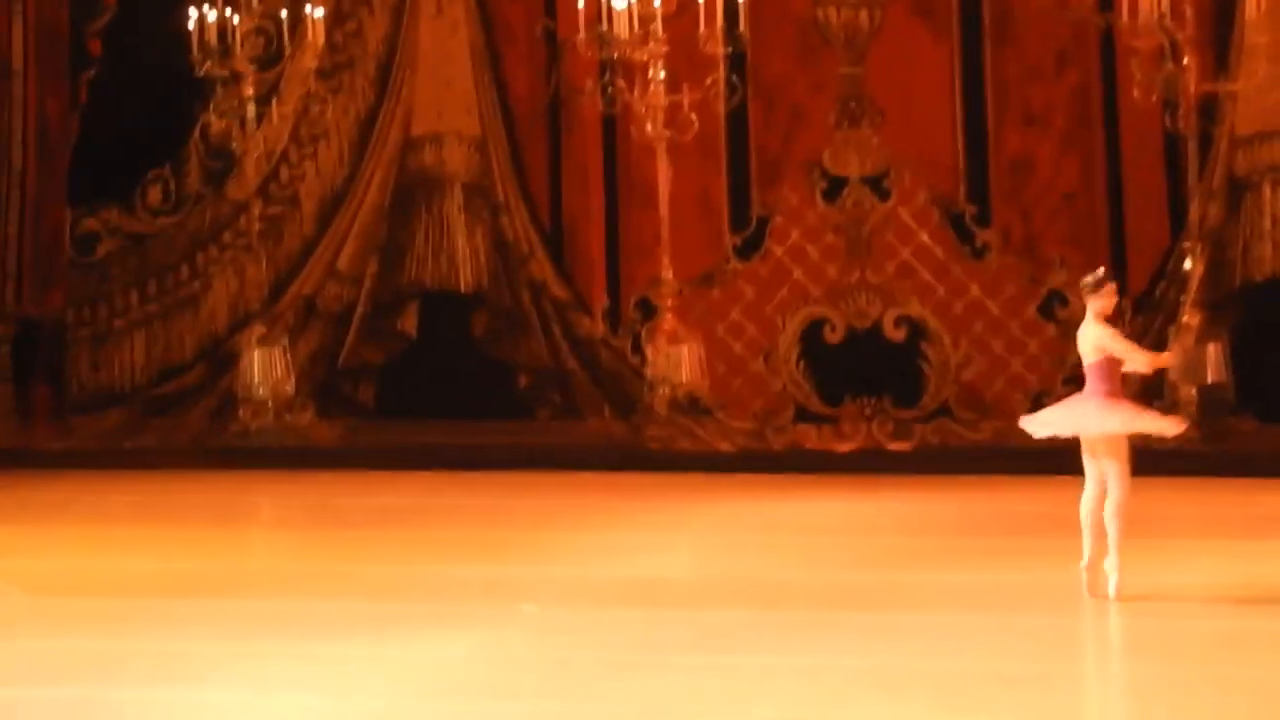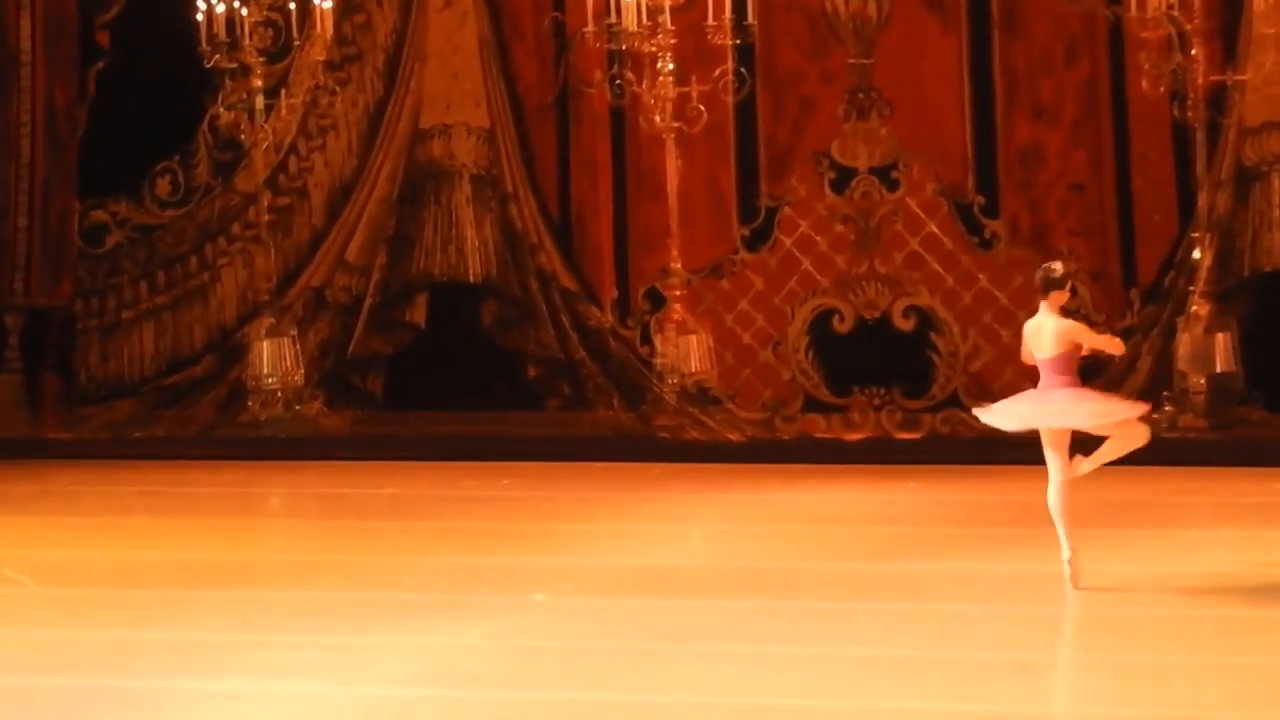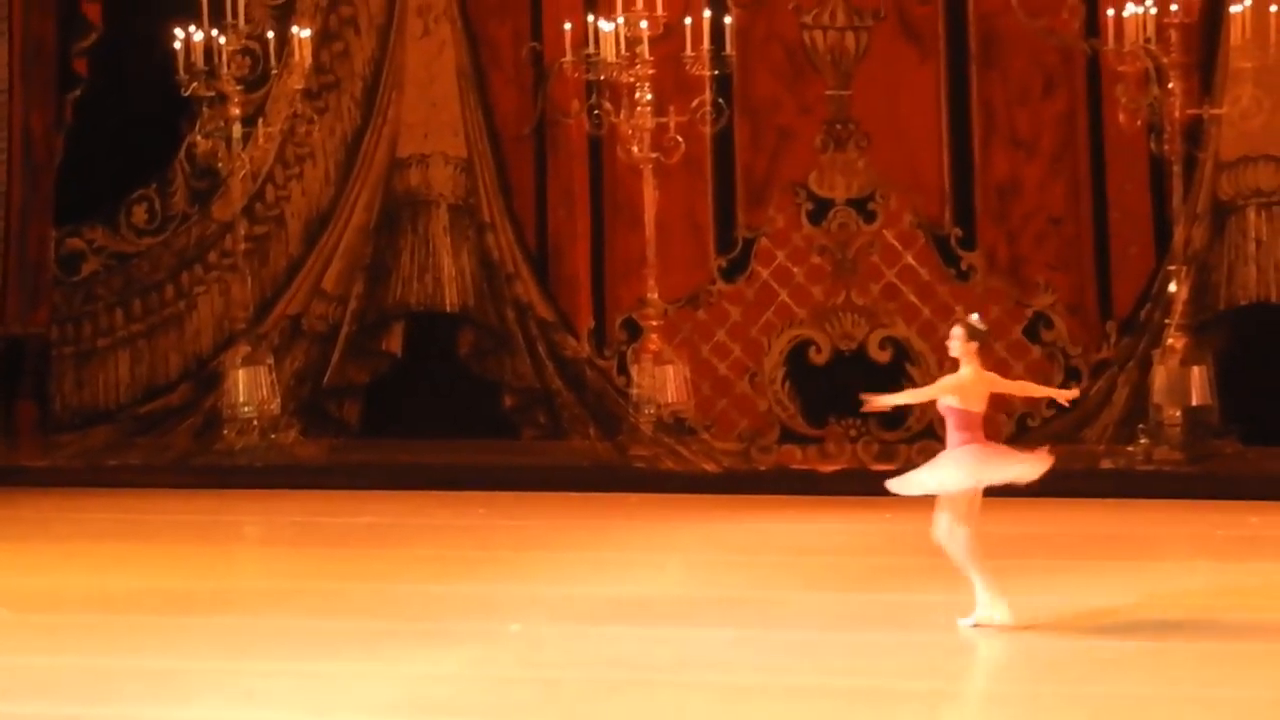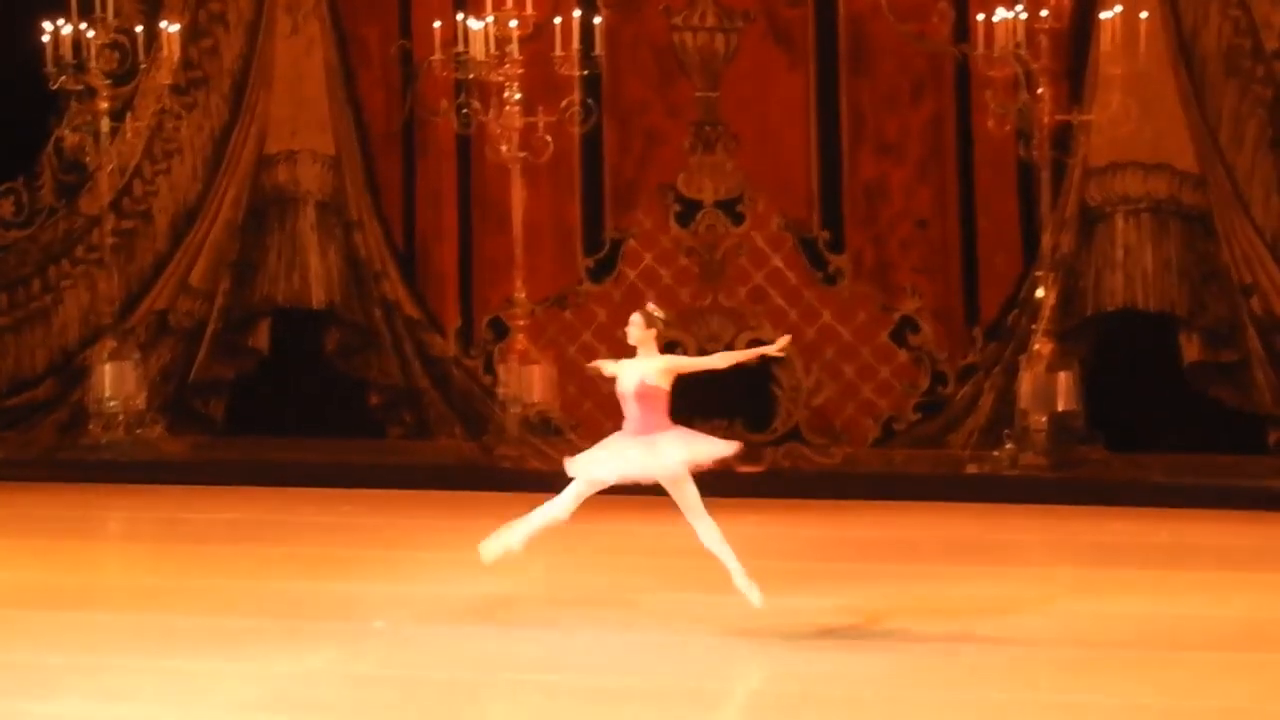
dt=1s
person 1, frame 1
left shoulder: (1090, 331)
right shoulder: (1103, 333)
right elbow: (1145, 363)
left wrist: (1130, 361)
right wrist: (1164, 358)
left hip: (1092, 414)
right hip: (1103, 414)
left knee: (1096, 487)
right knee: (1118, 487)
left ankle: (1090, 558)
right ankle: (1113, 559)
person 1, frame 2
left shoulder: (1030, 326)
right shoulder: (1070, 327)
right elbow: (1118, 349)
right wrist: (1104, 340)
left hip: (1046, 402)
right hip: (1070, 401)
left knee: (1057, 479)
right knee: (1138, 433)
left ankle: (1066, 548)
right ankle: (1085, 465)
person 1, frame 3
left shoulder: (957, 381)
right shoulder: (986, 378)
left elbow: (924, 393)
right elbow: (1021, 386)
left wrist: (888, 399)
right wrist: (1055, 392)
left hip: (966, 461)
right hip: (967, 459)
left knee: (946, 532)
right knee: (956, 532)
left ankle: (991, 599)
right ankle: (985, 603)
person 1, frame 4
left shoulder: (666, 363)
right shoulder: (626, 366)
left elbow: (715, 360)
left wrist: (763, 349)
right wrist: (607, 364)
left hip: (663, 446)
right hip: (630, 446)
left knee: (696, 515)
right knee: (573, 493)
left ankle: (738, 575)
right ankle: (515, 535)
